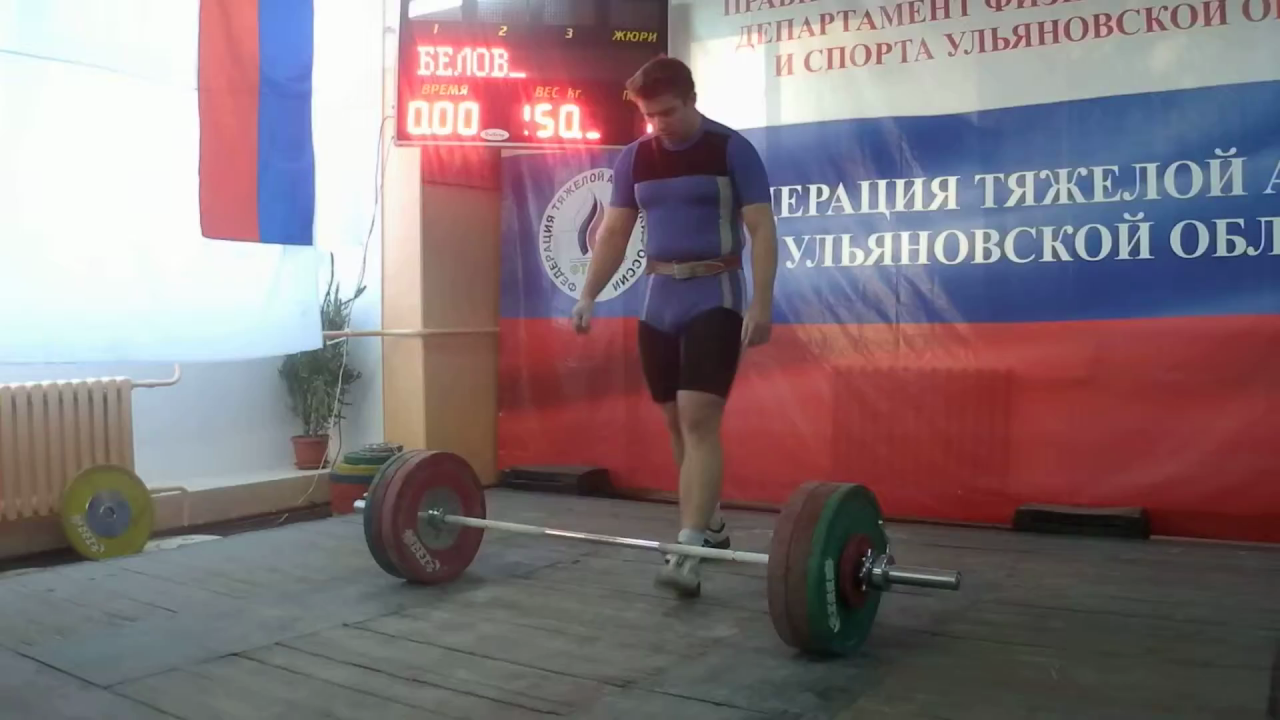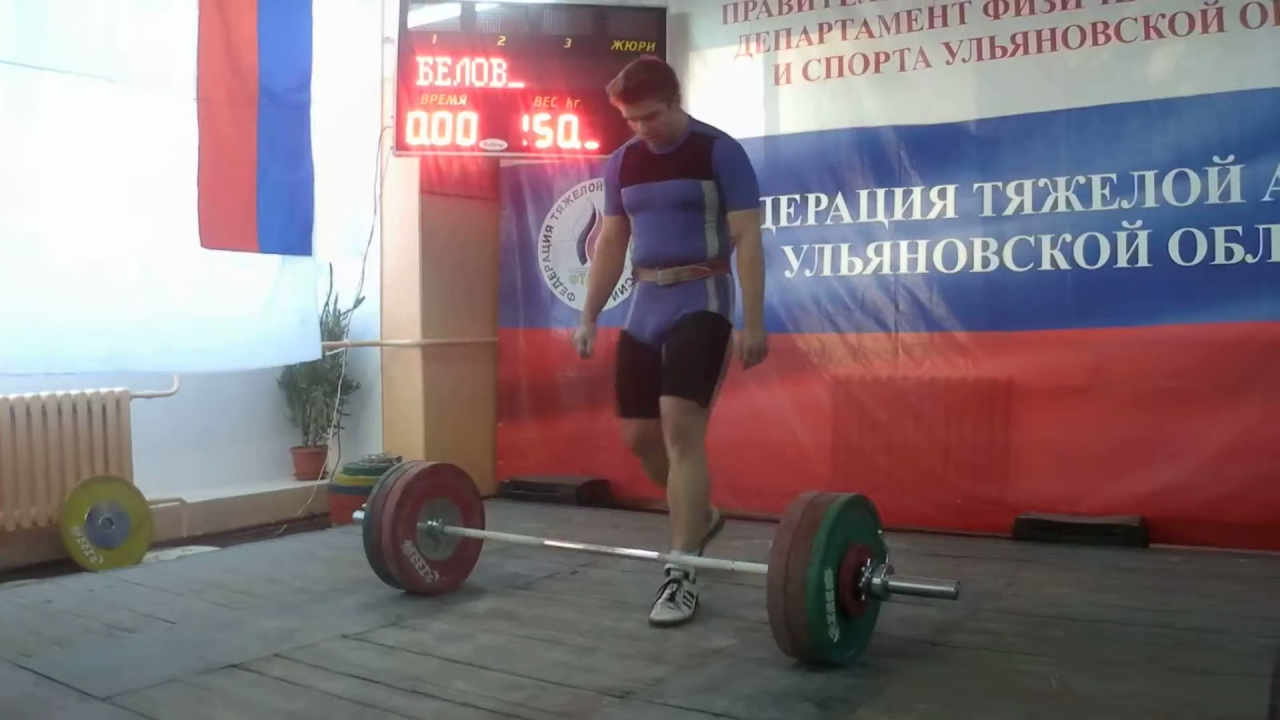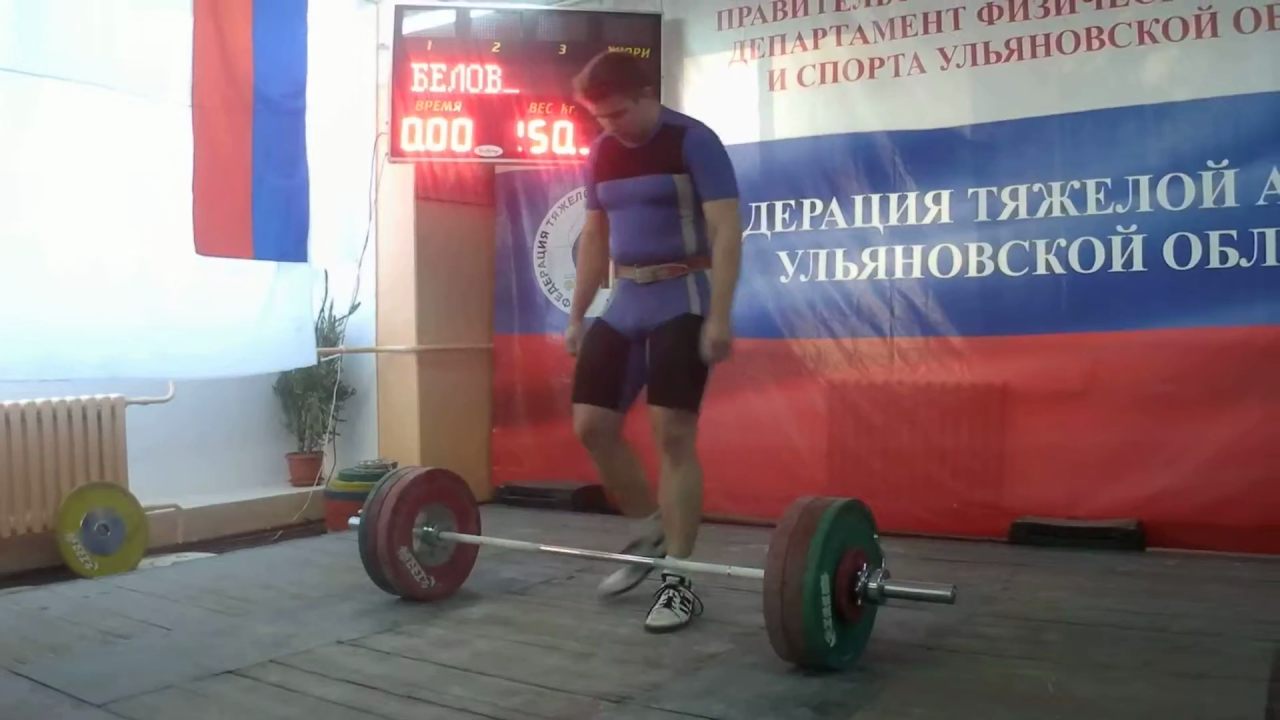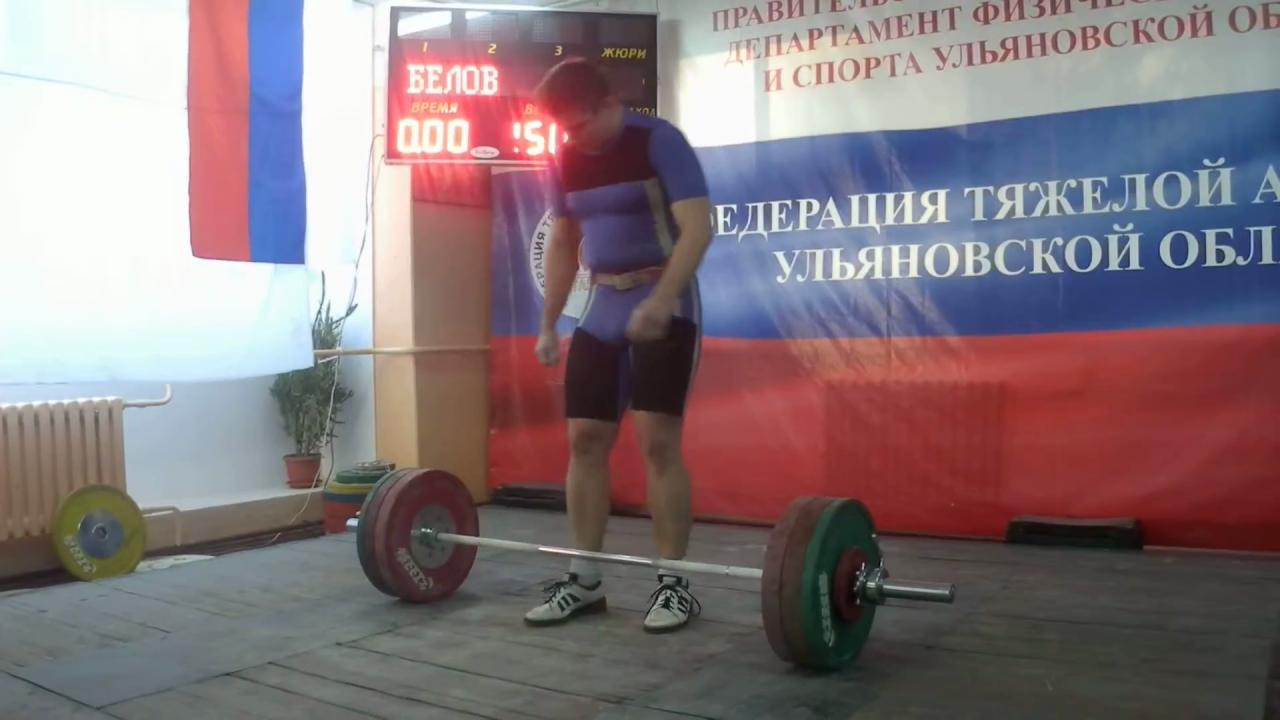
dt=0.2s
person 1, frame 1
left shoulder: (732, 150)
right shoulder: (634, 159)
left elbow: (761, 230)
right elbow: (614, 231)
left wrist: (761, 302)
right wrist: (587, 295)
left hip: (714, 295)
right hip: (658, 297)
left knee: (699, 416)
right knee: (676, 421)
left ankle: (687, 551)
right ankle: (710, 524)
person 1, frame 2
left shoulder: (719, 152)
right shoulder: (623, 162)
left elbow: (748, 239)
right elbow: (610, 244)
left wrist: (753, 322)
right wrist: (589, 316)
left hip: (701, 301)
right hip: (644, 304)
left knee: (682, 429)
right knee: (639, 436)
left ankle: (681, 573)
right ankle: (700, 515)
person 1, frame 3
left shoulder: (693, 142)
right shoulder: (601, 153)
left elbow: (727, 230)
left wrist: (721, 313)
right wrist: (577, 314)
left hip: (682, 301)
right hip: (623, 302)
left knee: (672, 436)
right knee: (591, 424)
left ankle: (677, 579)
right ankle: (647, 534)
person 1, frame 4
left shoulder: (659, 141)
right shoulder: (565, 161)
left elbow: (699, 226)
right elbow: (563, 246)
left wrist: (661, 300)
right wrist: (548, 325)
left hip: (664, 305)
right hip: (601, 309)
left knee: (658, 443)
right knee: (585, 440)
left ankle: (673, 582)
right ankle: (584, 579)
